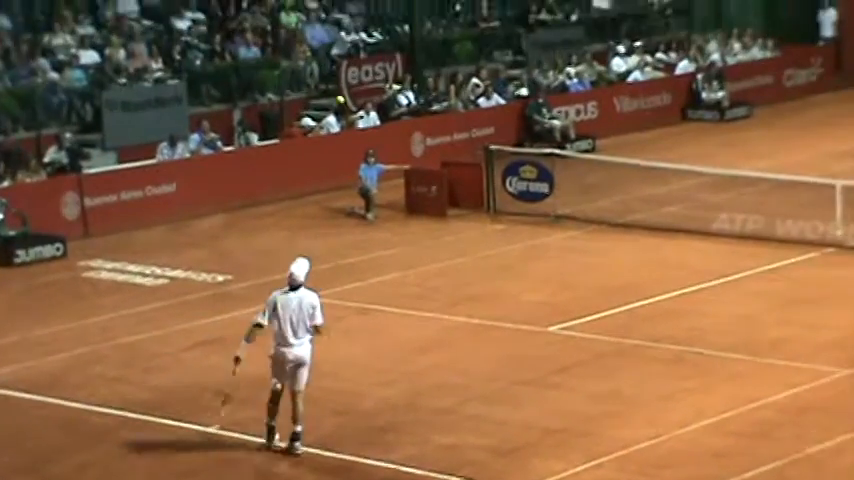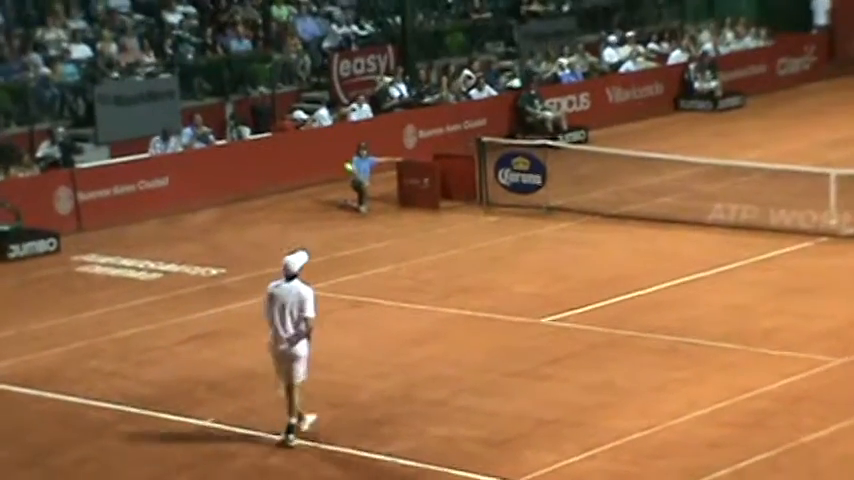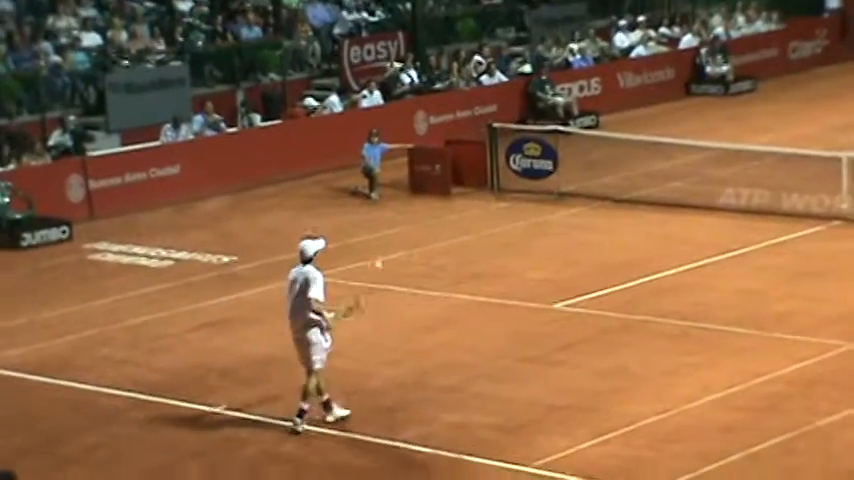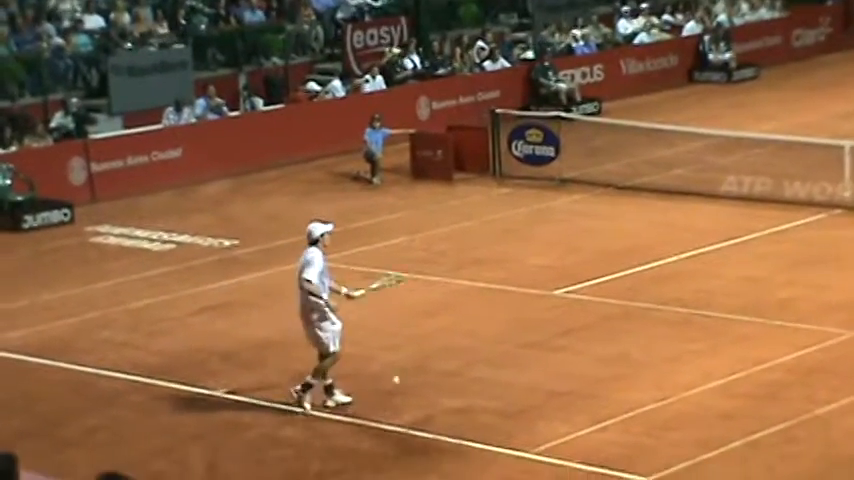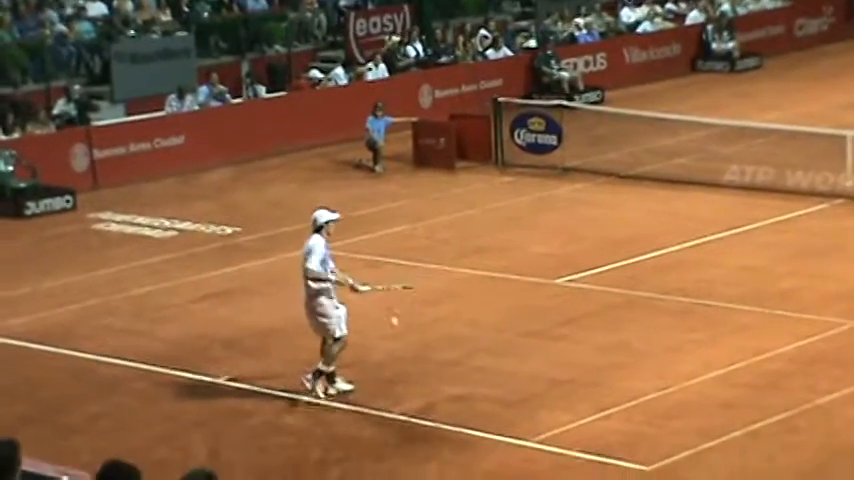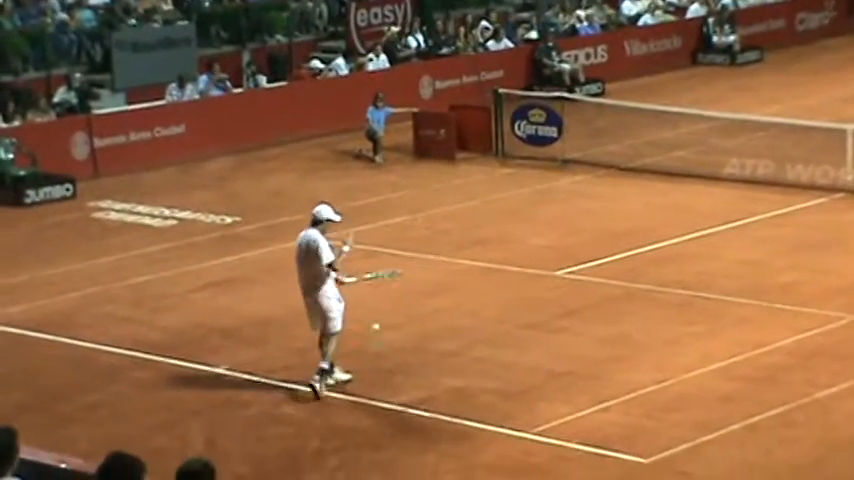
dt=0.2s
person 1, frame 1
left shoulder: (276, 298)
right shoulder: (311, 298)
left elbow: (258, 325)
right elbow: (318, 328)
left wrist: (241, 349)
right wrist: (317, 329)
left hip: (282, 352)
right hip: (302, 352)
left knee: (276, 392)
right knee: (297, 394)
left ankle: (270, 436)
right ankle: (295, 440)
person 1, frame 2
left shoulder: (273, 288)
right shoulder: (305, 291)
left elbow: (271, 317)
right elbow: (308, 322)
right wrist: (309, 342)
left hip: (277, 344)
right hip: (296, 344)
left knee: (289, 383)
right knee: (294, 386)
left ankle: (300, 419)
right ankle: (290, 434)
person 1, frame 3
left shoulder: (294, 273)
right shoulder: (315, 275)
right elbow: (314, 303)
left wrist: (327, 313)
right wrist: (328, 318)
left hip: (298, 329)
right hip: (311, 330)
left knee: (314, 370)
right knee: (314, 373)
left ankle: (329, 408)
right ankle: (300, 419)
person 1, frame 4
left shoulder: (314, 256)
right shoulder: (314, 257)
left elbow: (326, 282)
right elbow: (304, 283)
left wrist: (346, 291)
right wrist: (326, 300)
left hip: (315, 312)
right hip: (318, 314)
left knee: (324, 353)
right knee: (333, 354)
left ankle: (330, 393)
right ankle: (303, 389)
person 1, frame 5
left shoulder: (318, 243)
right shoulder: (317, 245)
left elbow: (329, 267)
right elbow: (310, 273)
left wrist: (352, 283)
right wrist: (334, 279)
left hip: (317, 300)
right hip: (322, 301)
left knee: (327, 339)
right knee: (341, 339)
left ankle: (331, 381)
right ankle: (315, 377)
person 1, frame 6
left shoulder: (303, 236)
right shoulder: (319, 240)
right elbow: (332, 265)
left wrist: (337, 277)
right wrist: (342, 251)
left hip: (309, 293)
right hip: (325, 294)
left knee: (324, 333)
right knee: (333, 335)
left ankle: (331, 372)
right ankle: (319, 377)
